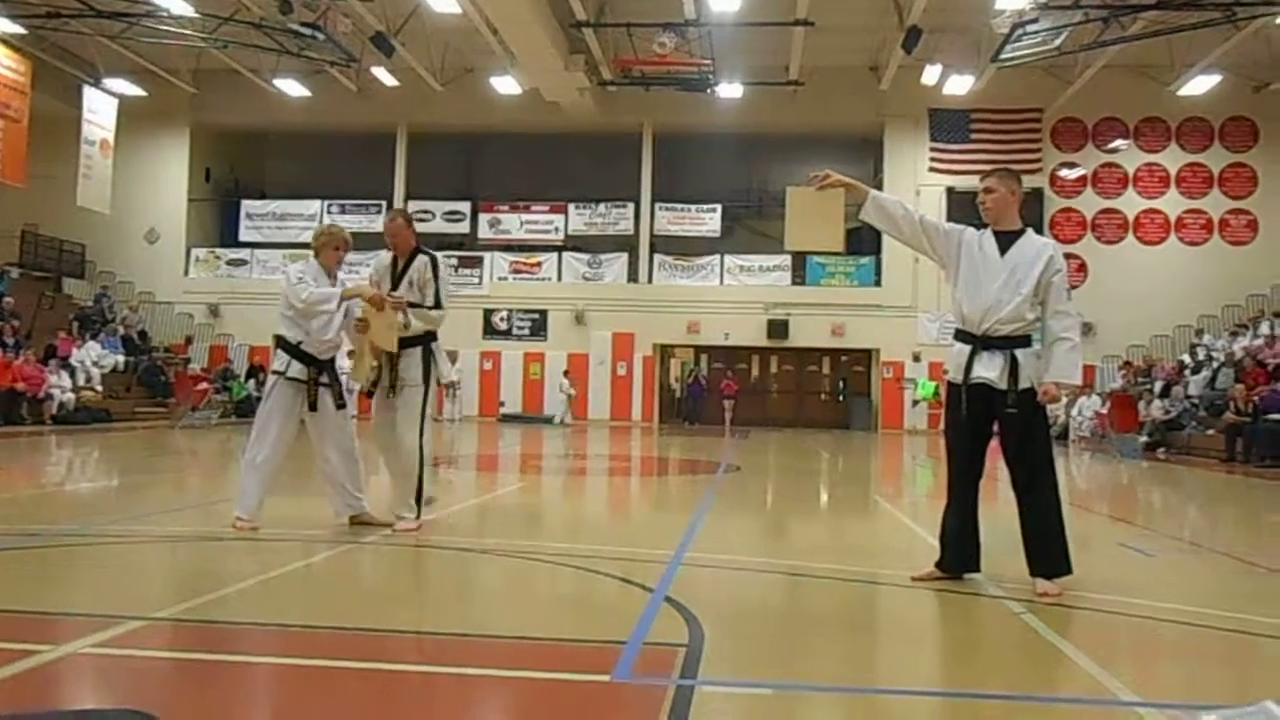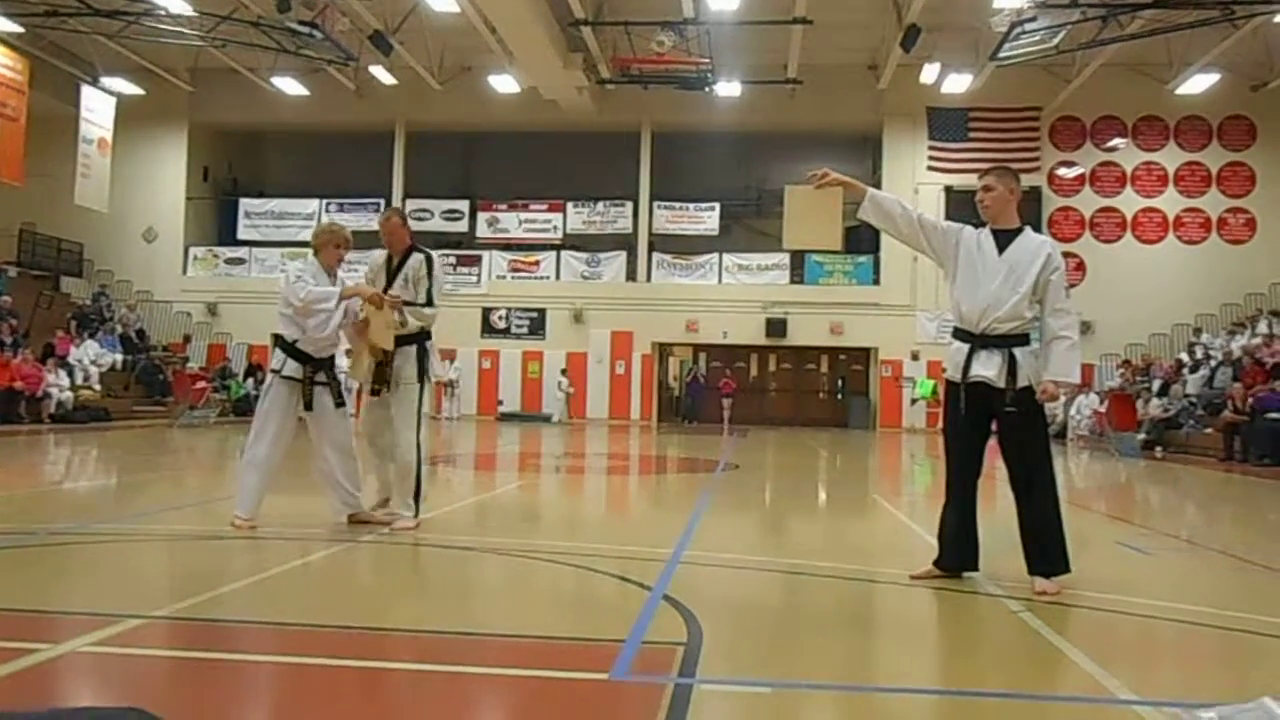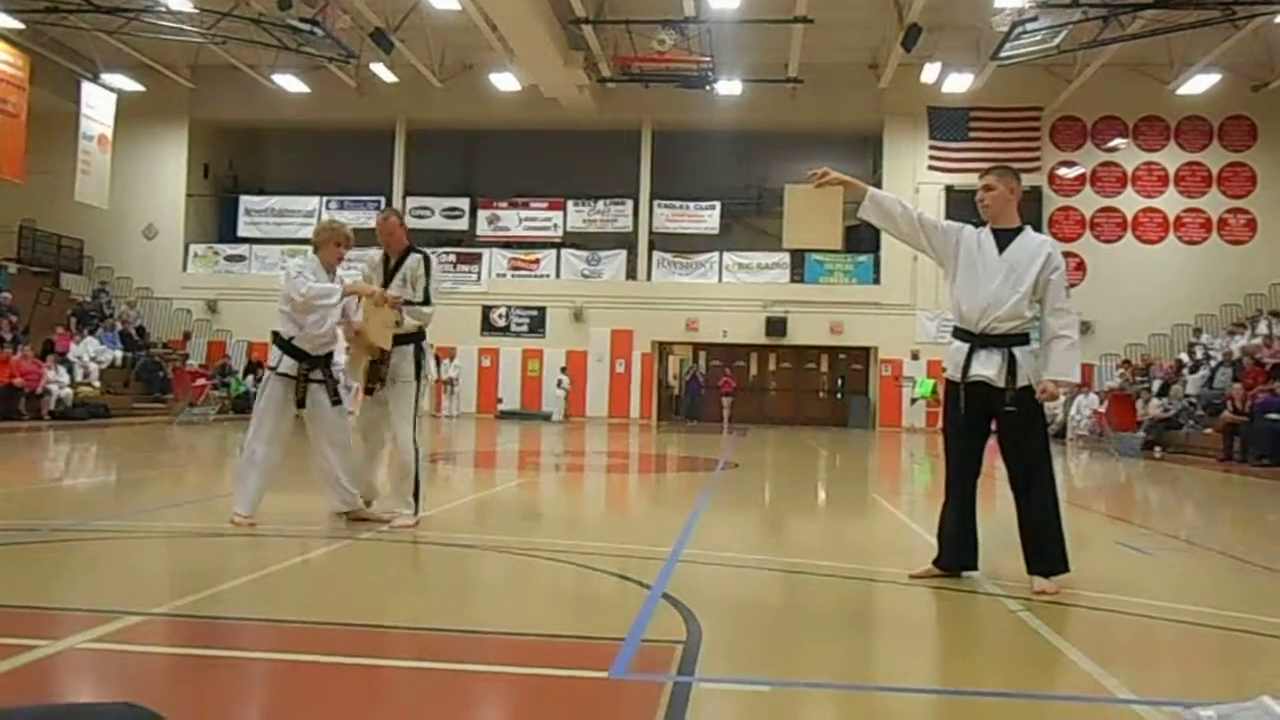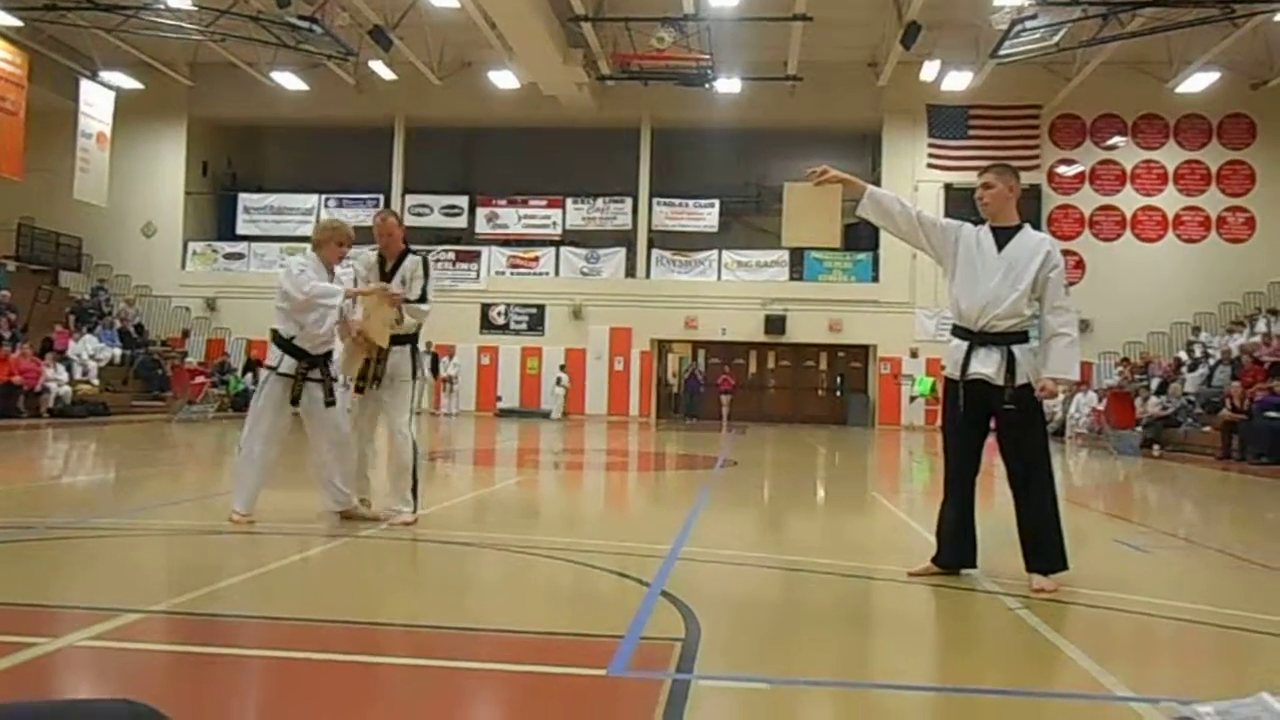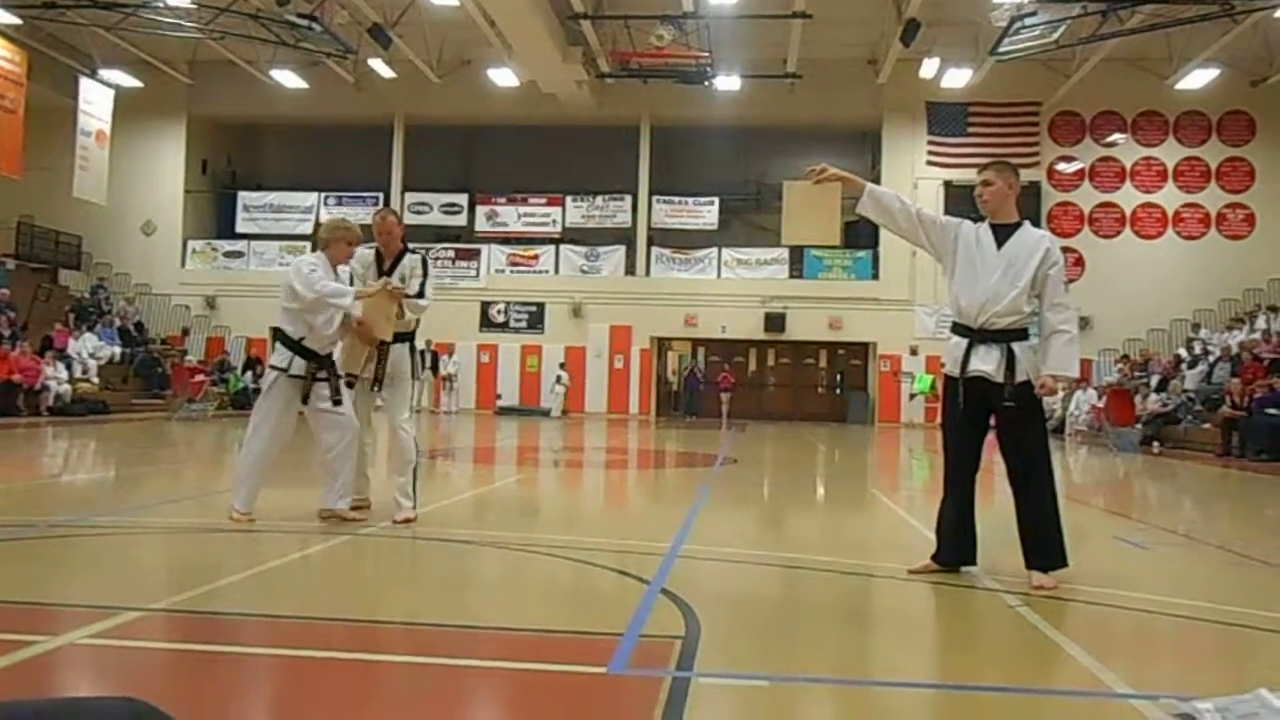
dt=0.1s
person 1, frame 1
left shoulder: (1044, 252)
right shoulder: (961, 242)
left elbow: (1061, 319)
right elbow: (906, 220)
left wrist: (1056, 377)
right wrist: (850, 186)
left hip: (1018, 370)
right hip: (968, 367)
left knee: (1032, 475)
right knee: (962, 472)
left ankle: (1045, 569)
right ankle: (955, 560)
person 1, frame 2
left shoulder: (1043, 250)
right shoulder: (959, 241)
left elbow: (1059, 318)
right elbow: (904, 218)
left wrist: (1055, 376)
right wrist: (847, 184)
left hip: (1016, 369)
right hip: (966, 366)
left knee: (1030, 473)
right knee: (960, 470)
left ankle: (1044, 568)
right ankle: (953, 558)
person 1, frame 3
left shoulder: (1043, 249)
right shoulder: (959, 239)
left elbow: (1059, 317)
right elbow: (904, 217)
left wrist: (1054, 376)
right wrist: (848, 183)
left hip: (1016, 368)
right hip: (966, 365)
left knee: (1029, 473)
right knee: (960, 470)
left ankle: (1043, 567)
right ankle: (952, 558)
person 1, frame 4
left shoulder: (1042, 248)
right shoulder: (959, 238)
left elbow: (1058, 315)
right elbow: (903, 216)
left wrist: (1054, 374)
right wrist: (846, 181)
left hip: (1015, 366)
right hip: (965, 363)
left knee: (1028, 471)
right knee: (958, 468)
left ankle: (1042, 565)
right ankle: (951, 555)
person 1, frame 5
left shoulder: (1041, 245)
right shoulder: (958, 235)
left elbow: (1058, 312)
right elbow: (903, 213)
left wrist: (1053, 370)
right wrist: (846, 179)
left hip: (1015, 362)
right hip: (965, 360)
left knee: (1028, 468)
right knee: (958, 465)
left ankle: (1041, 561)
right ankle: (951, 552)
person 2, frame 1
left shoulder: (429, 263)
right shoulder: (382, 264)
left elbow: (437, 314)
right elbow: (372, 305)
left wrist: (405, 308)
right wrist: (370, 321)
left hip: (418, 356)
right hip: (391, 357)
left knee: (411, 436)
right knee: (384, 431)
left ankle: (410, 510)
right ankle: (417, 494)
person 2, frame 2
left shoulder: (423, 261)
right shoulder: (378, 263)
left elbow: (428, 311)
left wrist: (400, 307)
left hip: (411, 355)
right hip: (383, 354)
left knee: (406, 435)
right knee: (374, 428)
left ankle: (408, 510)
right ankle: (389, 490)
person 2, frame 3
left shoulder: (420, 261)
right shoulder: (374, 262)
left elbow: (425, 310)
left wrist: (400, 307)
left hip: (407, 354)
right hip: (378, 353)
left knee: (403, 433)
right knee: (367, 427)
left ankle: (407, 508)
person 2, frame 4
left shoulder: (417, 263)
right shoulder: (365, 262)
left elbow: (422, 308)
left wrist: (399, 306)
left hip: (401, 354)
right hip: (367, 353)
left knee: (400, 429)
right knee: (359, 427)
left ankle: (405, 506)
right ankle: (358, 496)
person 2, frame 5
left shoulder: (416, 262)
right shoulder: (361, 259)
left elbow: (420, 303)
left wrist: (399, 303)
left hip: (399, 352)
right hip: (365, 351)
left knee: (401, 425)
right knee: (356, 426)
left ankle: (406, 502)
right ankle: (359, 495)
person 3, frame 1
left shoulder: (341, 288)
right shoulder: (297, 273)
left elbow: (351, 326)
right elbow: (308, 299)
right wrist: (356, 292)
left hip: (324, 373)
right hip: (292, 368)
left knee: (340, 443)
right knee: (269, 442)
left ankle: (356, 510)
right ankle: (245, 512)
person 3, frame 2
left shoulder: (340, 285)
right shoulder: (298, 272)
left elbow: (350, 323)
right elbow: (306, 298)
right wrist: (354, 291)
left hip: (322, 372)
right hip: (291, 366)
left knee: (338, 441)
right knee: (267, 441)
left ankle: (354, 508)
right ankle: (244, 511)
person 3, frame 3
left shoulder: (338, 283)
right shoulder: (298, 268)
left elbow: (344, 321)
right elbow: (308, 294)
right wrist: (355, 289)
left hip: (319, 369)
right hip: (288, 363)
left knee: (336, 438)
right knee: (265, 438)
left ankle: (352, 505)
right ankle: (243, 508)
person 3, frame 4
left shoulder: (331, 278)
right shoulder: (297, 266)
left elbow: (334, 318)
right elbow: (310, 293)
left wrist: (352, 330)
right wrist: (358, 290)
left hip: (316, 367)
right hip: (285, 362)
left knee: (333, 432)
right knee: (262, 435)
left ankle: (345, 502)
right ankle: (241, 505)
person 3, frame 5
left shoulder: (334, 277)
right shoulder: (304, 266)
right elbow: (320, 293)
left wrist: (354, 324)
right wrist: (366, 291)
left hip: (321, 368)
right hip: (291, 363)
left knee: (342, 430)
right knee: (265, 435)
left ankle: (335, 503)
right ankle: (242, 504)
